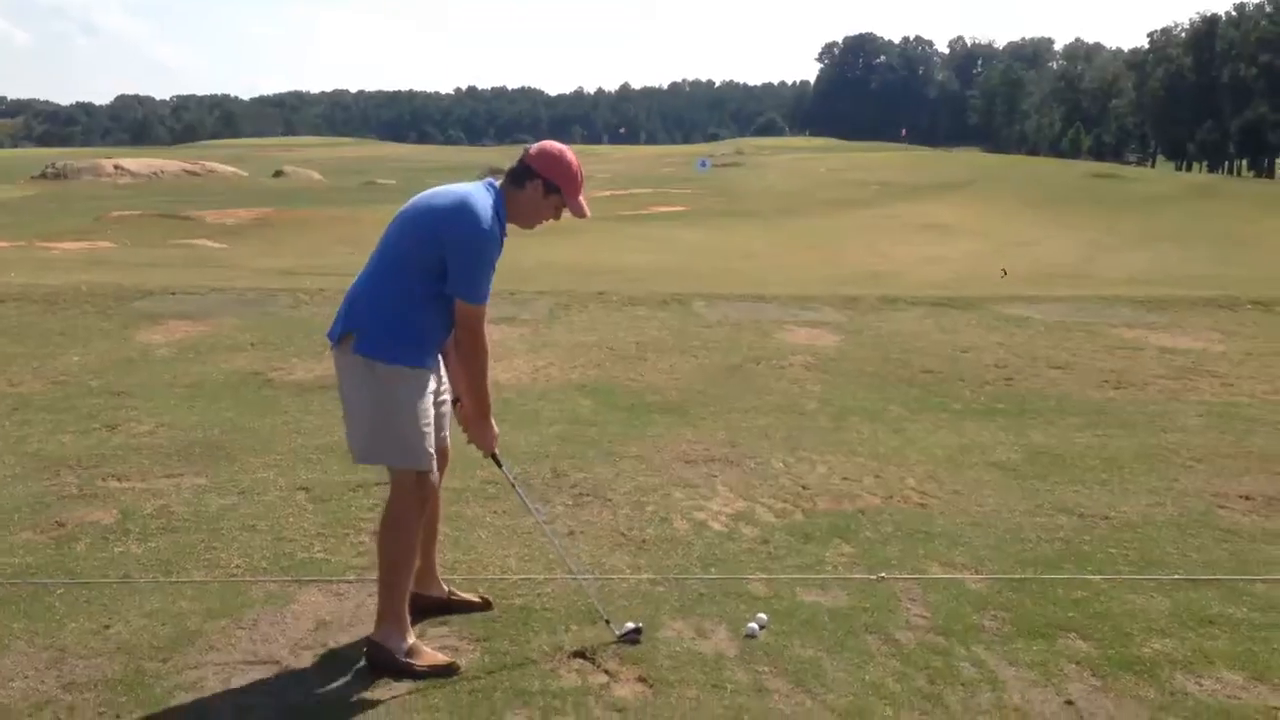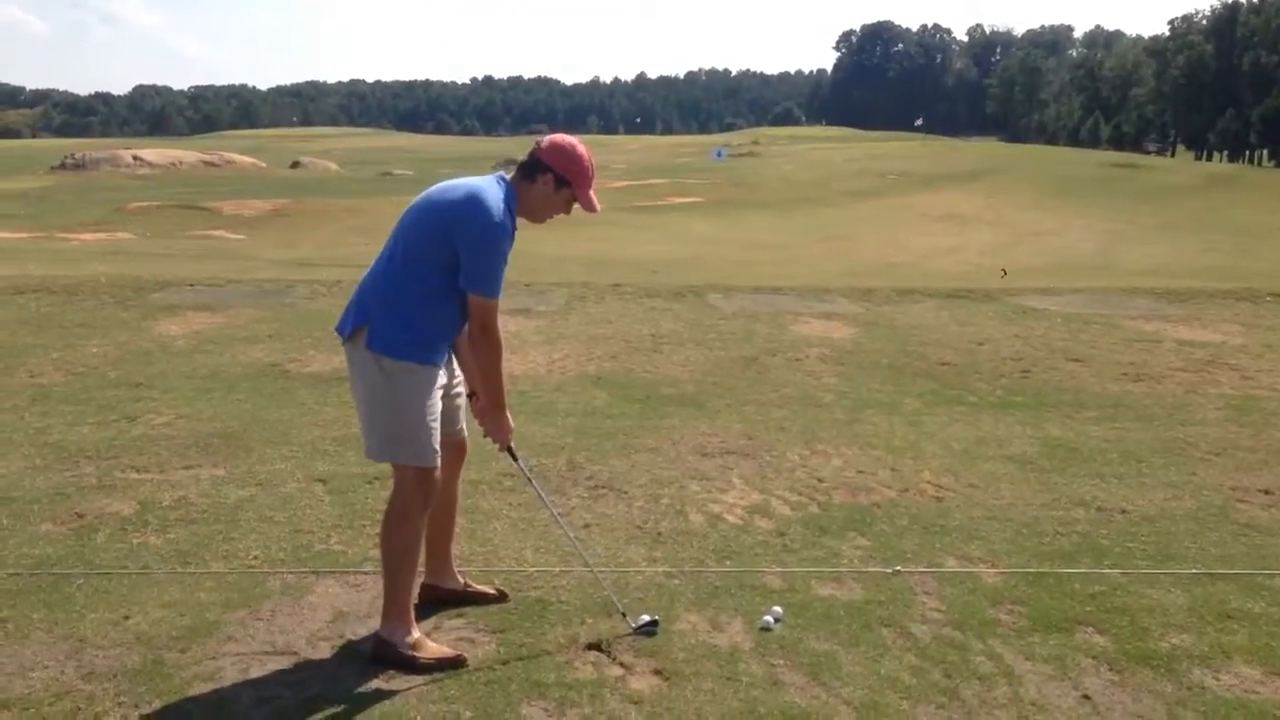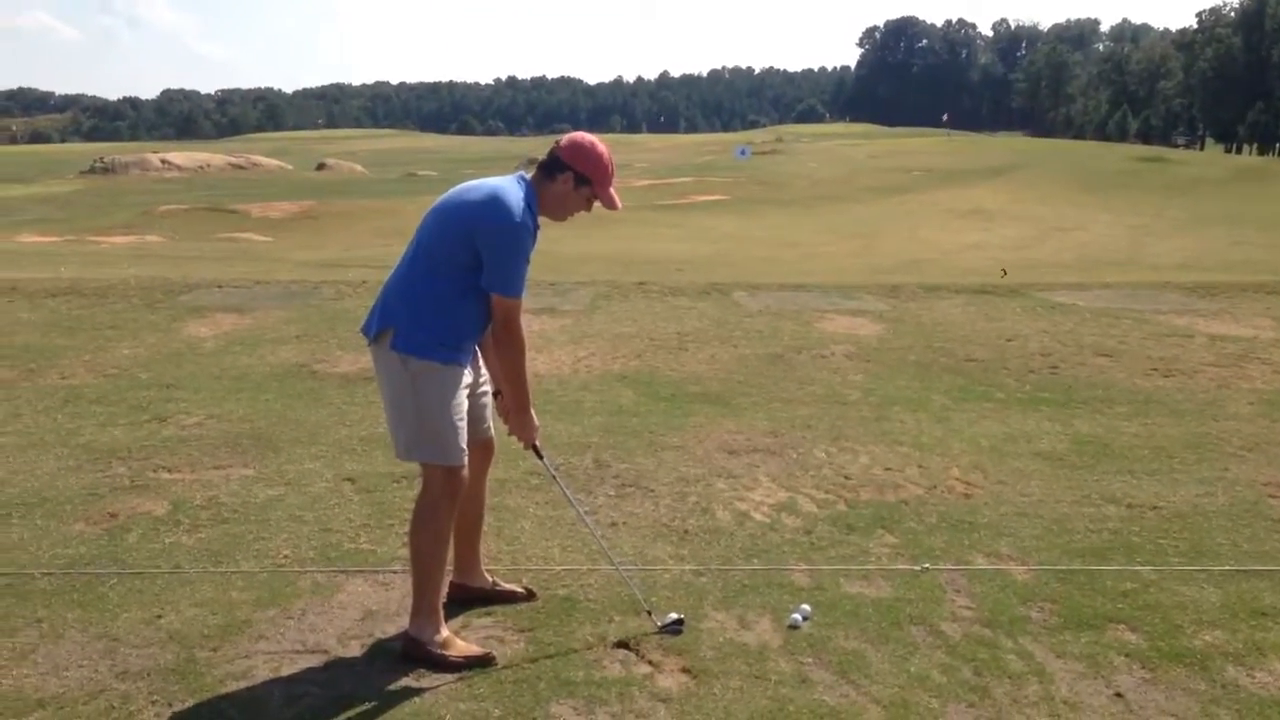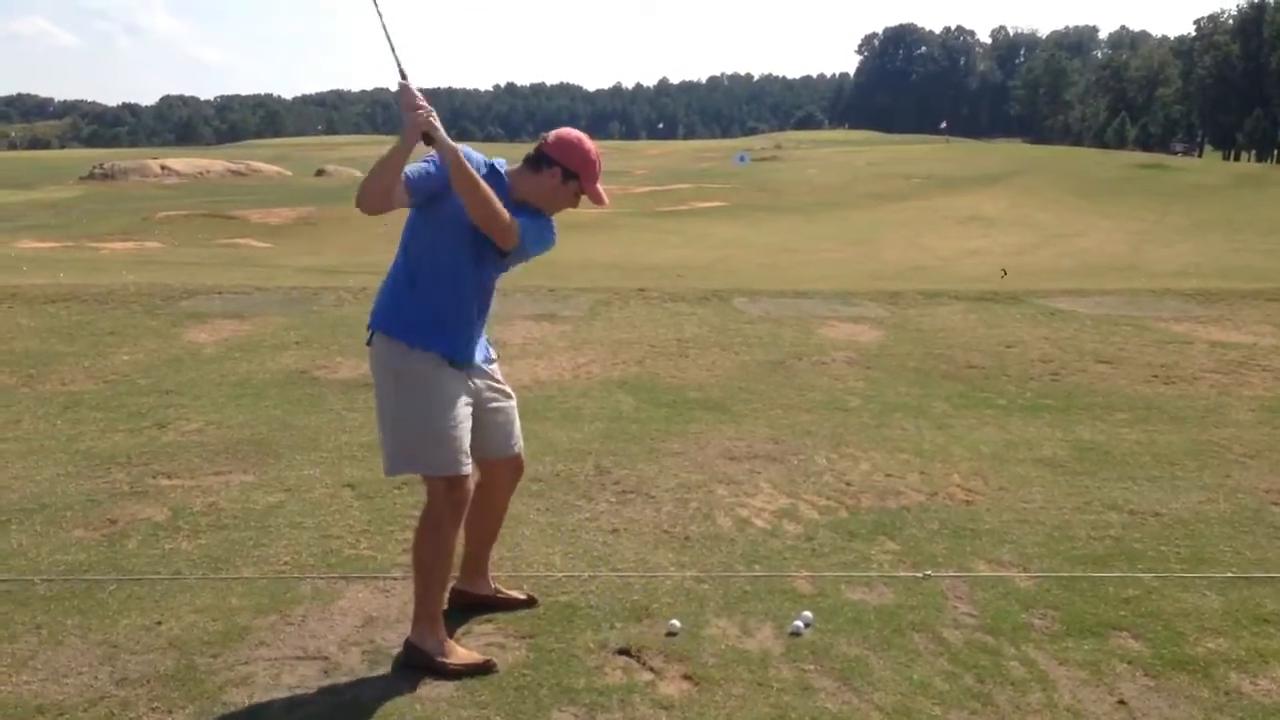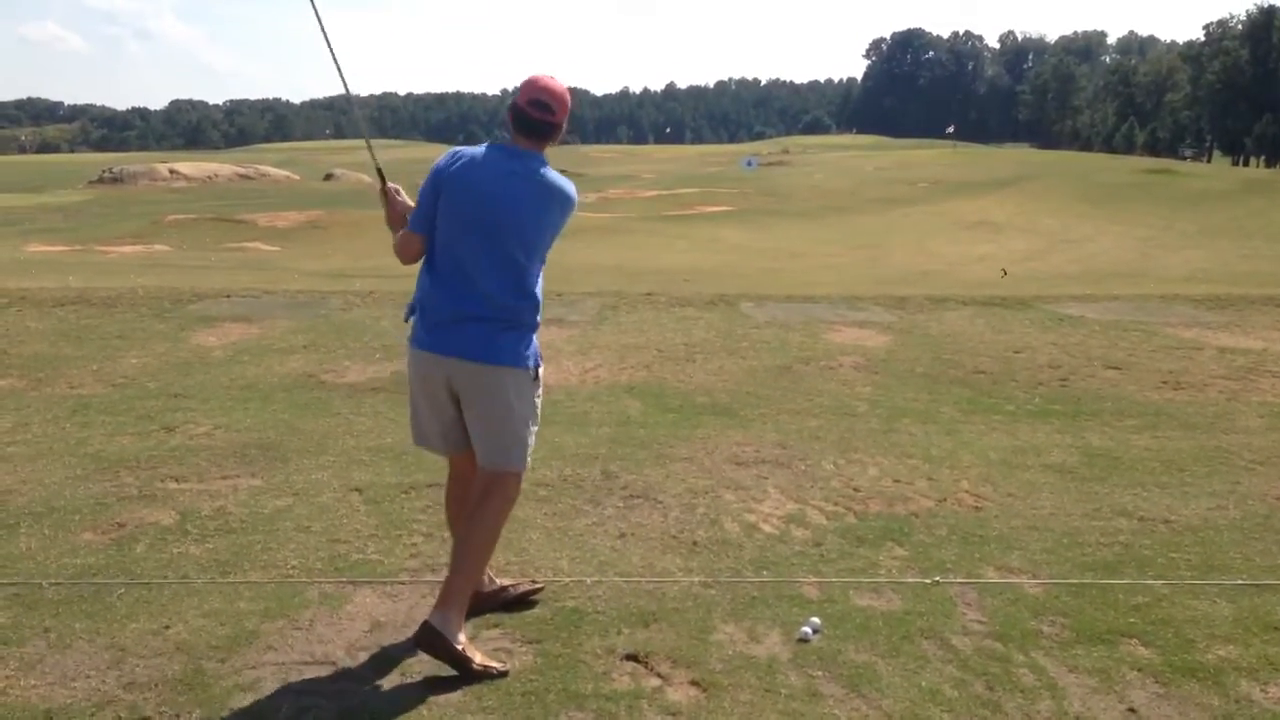
dt=1s
person 1, frame 1
left shoulder: (471, 204)
right shoulder: (477, 223)
left elbow: (449, 322)
right elbow: (470, 334)
left wrist: (460, 397)
right wrist: (481, 416)
left hip: (410, 346)
right hip: (382, 350)
left knee: (431, 464)
right knee: (414, 481)
left ankle: (425, 586)
right ankle: (390, 634)
person 1, frame 2
left shoulder: (482, 199)
right shoulder: (489, 216)
left elbow: (460, 314)
right elbow: (484, 328)
left wrist: (476, 391)
right wrist: (497, 410)
left hip: (424, 342)
right hip: (392, 346)
left knee: (450, 454)
right knee: (418, 478)
left ankle: (440, 578)
right ankle: (395, 631)
person 1, frame 3
left shoulder: (506, 199)
right shoulder: (510, 215)
left elbow: (487, 314)
right elbow: (507, 327)
left wrist: (502, 389)
right wrist: (522, 408)
left hip: (450, 342)
right hip: (417, 346)
left knee: (477, 454)
right knee: (446, 477)
left ankle: (468, 576)
right ankle: (425, 628)
person 1, frame 4
left shoulder: (539, 230)
right shoulder: (451, 169)
left elbow: (495, 225)
right elbow: (369, 201)
left wrist: (445, 143)
right wrist: (410, 137)
left hip: (471, 357)
right hip: (410, 350)
left knee: (505, 468)
right knee: (452, 488)
left ankle: (473, 581)
right ankle: (426, 635)
person 1, frame 5
left shoulder: (452, 166)
right shoulder: (561, 195)
left elbow: (409, 252)
left wrist: (397, 218)
right wrist: (419, 208)
left hip: (432, 345)
right hip: (503, 355)
left knee: (466, 469)
right knee: (500, 482)
left ankle: (475, 582)
right ankle: (446, 620)
